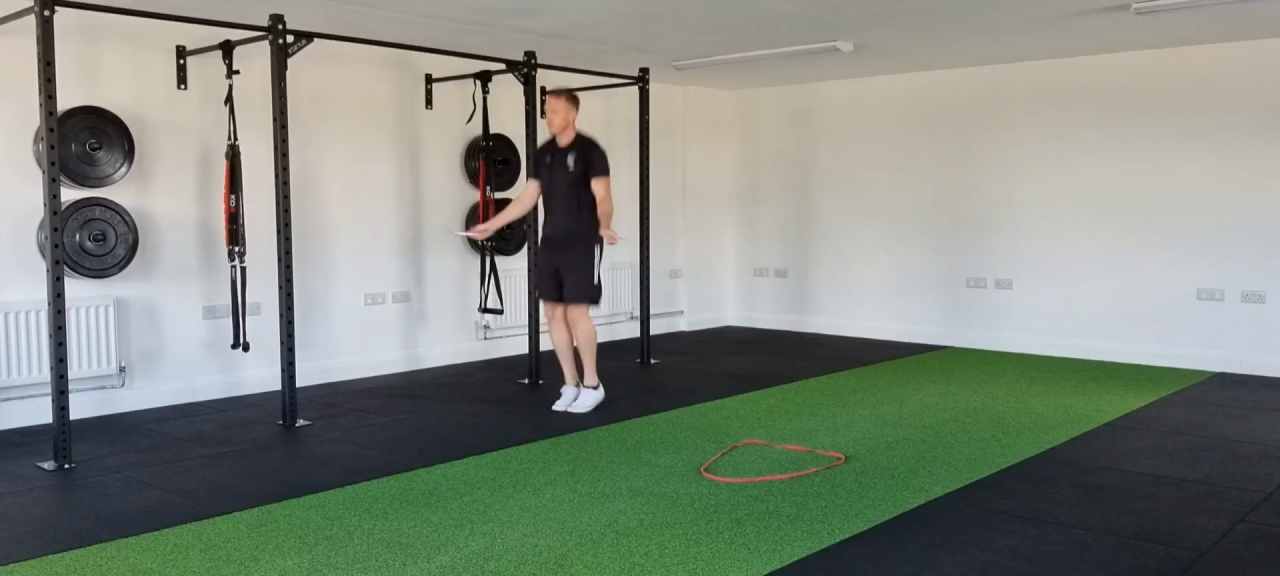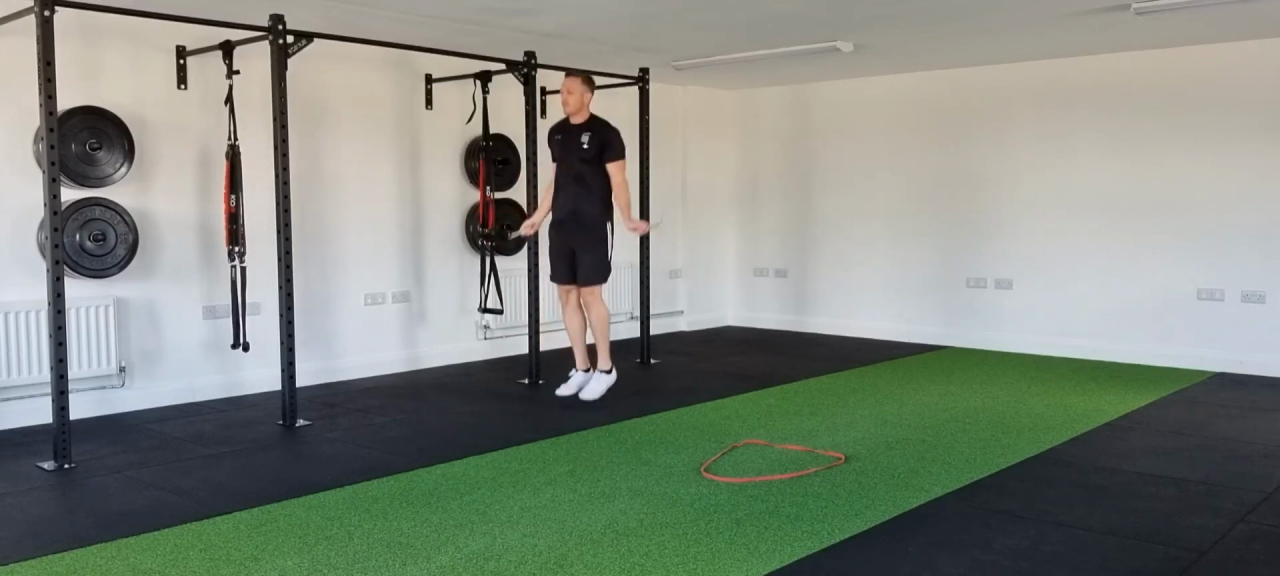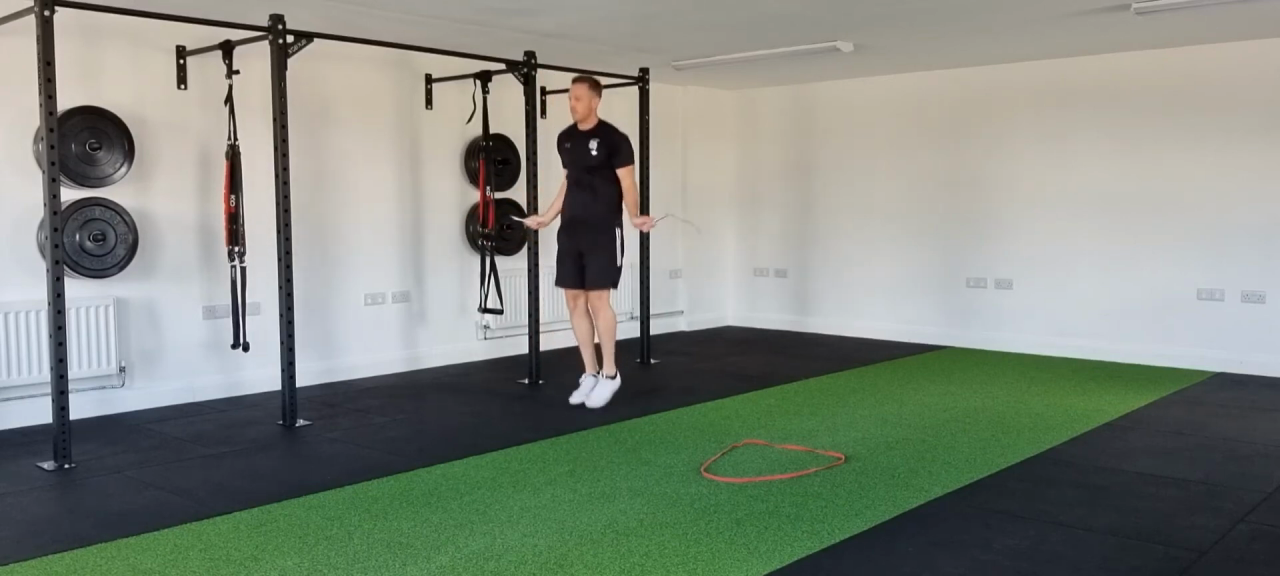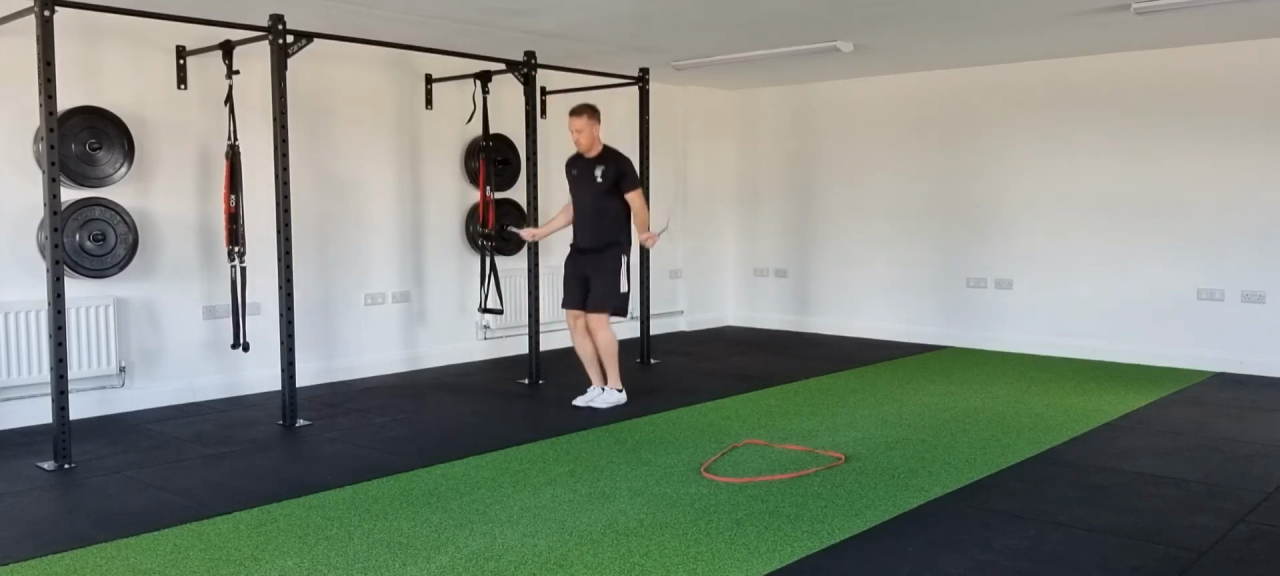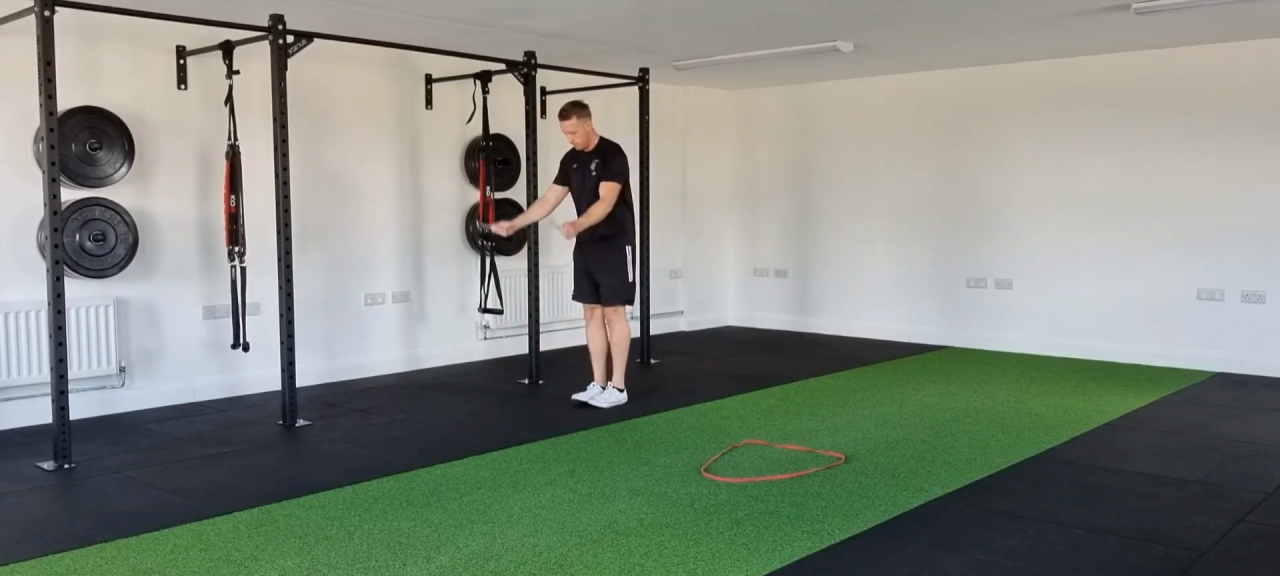
dt=1s
person 1, frame 1
left shoulder: (590, 152)
right shoulder: (543, 153)
left elbow: (602, 196)
right elbow: (527, 198)
left wrist: (605, 228)
right wrist: (490, 225)
left hip: (582, 244)
right hip: (550, 244)
left knee: (577, 312)
right knee: (554, 314)
left ankle: (592, 385)
right ankle: (572, 385)
person 1, frame 2
left shoulder: (604, 133)
right shoulder: (556, 133)
left elbow: (618, 180)
left wrist: (627, 218)
right wrist: (537, 218)
left hip: (593, 226)
right hip: (562, 225)
left knee: (590, 294)
right knee: (567, 295)
left ankle: (605, 368)
right ankle: (582, 368)
person 1, frame 3
left shoulder: (614, 139)
right shoulder: (566, 139)
left elbow: (628, 184)
left wrist: (636, 217)
right wrist: (545, 217)
left hip: (605, 231)
right hip: (573, 229)
left knee: (598, 301)
right knee: (574, 301)
left ankle: (609, 375)
right ankle: (591, 374)
person 1, frame 4
left shoulder: (618, 163)
right shoulder: (573, 164)
left elbow: (638, 205)
left wrist: (643, 233)
right wrist: (542, 231)
left hip: (611, 255)
right hip: (579, 254)
left knee: (597, 321)
right knee: (576, 321)
left ankle: (616, 387)
right ankle: (598, 386)
person 1, frame 5
left shoulder: (612, 154)
right shoulder: (571, 159)
left elbow: (606, 203)
right elbow: (549, 200)
left wrist: (576, 226)
right wrist: (513, 224)
left hip: (615, 245)
right hip: (586, 246)
left knee: (614, 313)
right knee: (592, 313)
left ankle: (617, 387)
right ankle: (598, 384)
